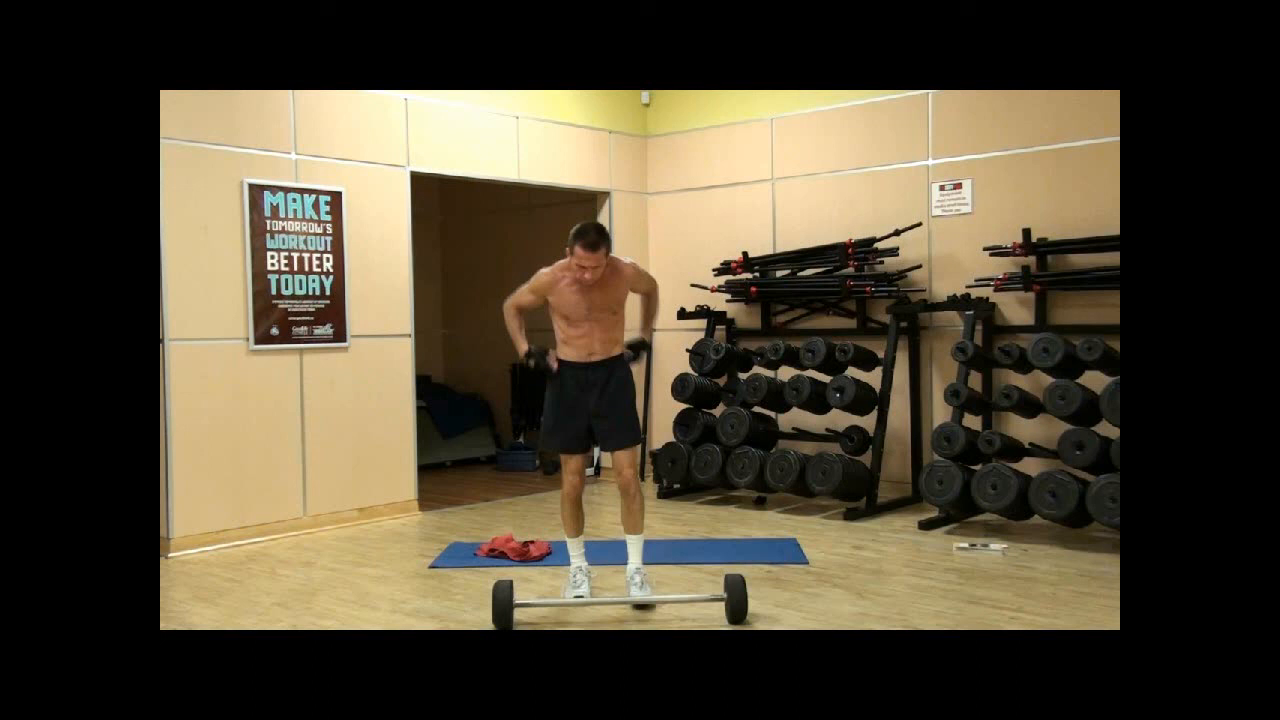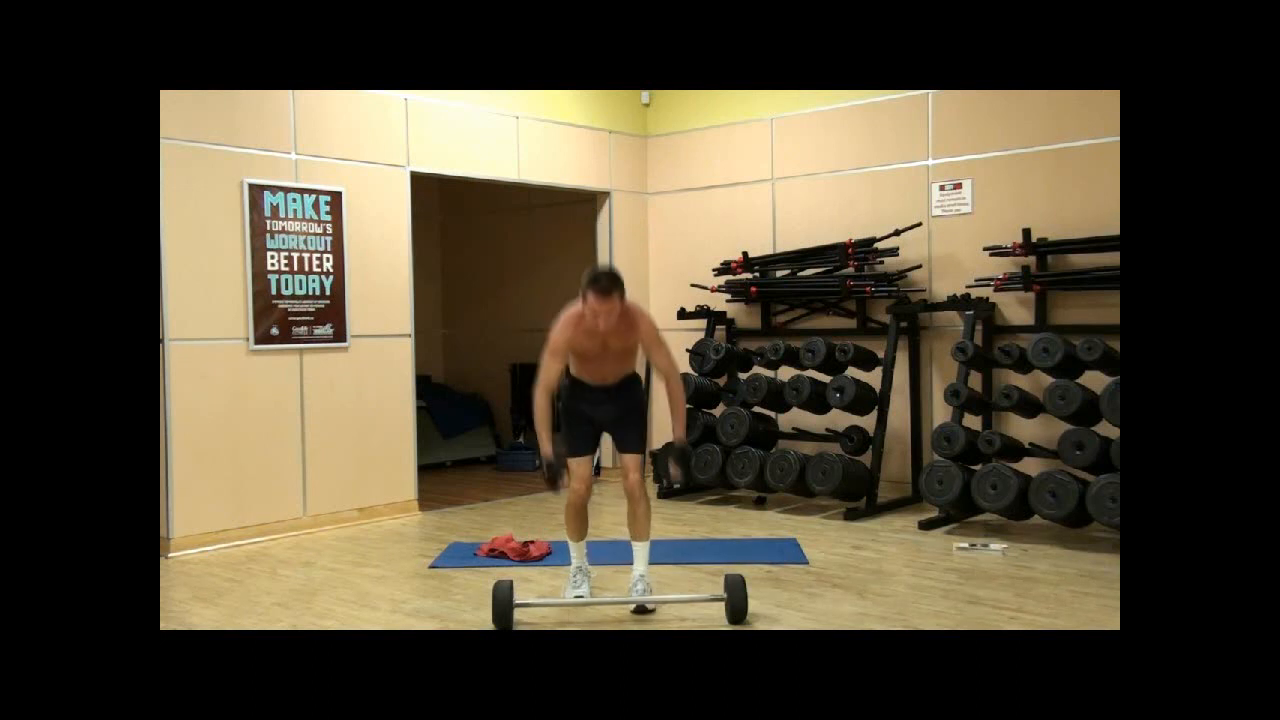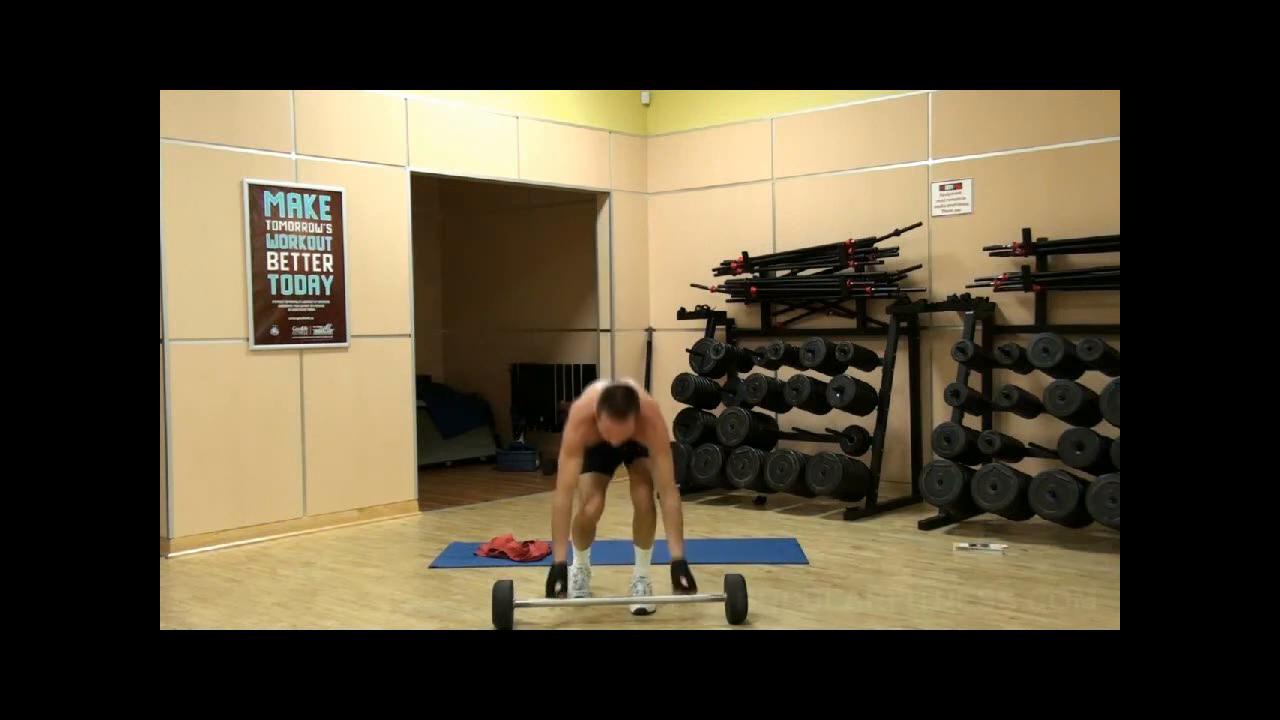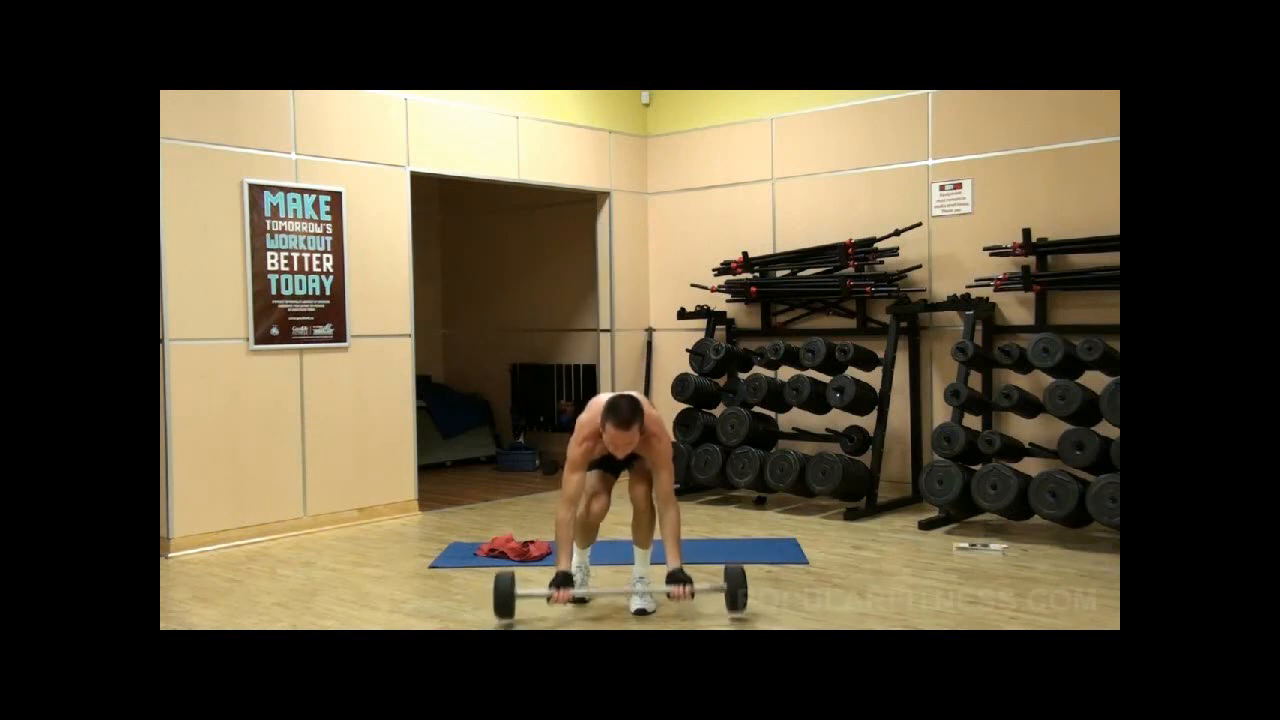
dt=0.3s
person 1, frame 1
left shoulder: (625, 273)
right shoulder: (548, 279)
left elbow: (651, 289)
right elbow: (511, 306)
left wrist: (644, 336)
right wrist: (526, 350)
left hip: (614, 376)
right hip: (567, 378)
left knee: (627, 477)
right knee: (572, 481)
left ankle: (636, 569)
right ankle: (577, 567)
person 1, frame 2
left shoulder: (639, 322)
right shoulder: (567, 325)
left elbow: (671, 376)
right elbow: (543, 389)
left wrist: (680, 439)
right wrist: (547, 452)
left hip: (626, 391)
right hip: (581, 394)
left knee: (633, 482)
right knee: (579, 487)
left ankle: (640, 574)
right ankle: (578, 568)
person 1, frame 3
left shoulder: (652, 422)
right shoulder: (580, 421)
left elbow: (667, 490)
right elbow: (564, 493)
left wrist: (678, 559)
right wrist: (559, 561)
left hip: (639, 442)
right hip: (594, 445)
left knee: (644, 498)
right knee: (590, 506)
left ankle: (641, 578)
right ankle: (579, 568)
person 1, frame 4
left shoulder: (657, 437)
right shoulder: (585, 436)
left elbow: (667, 504)
right elbow: (567, 505)
left wrist: (675, 569)
right wrist: (562, 571)
left hip: (642, 453)
right hip: (599, 454)
left knee: (642, 496)
right knee: (596, 505)
left ankle: (641, 577)
right ankle: (579, 566)
